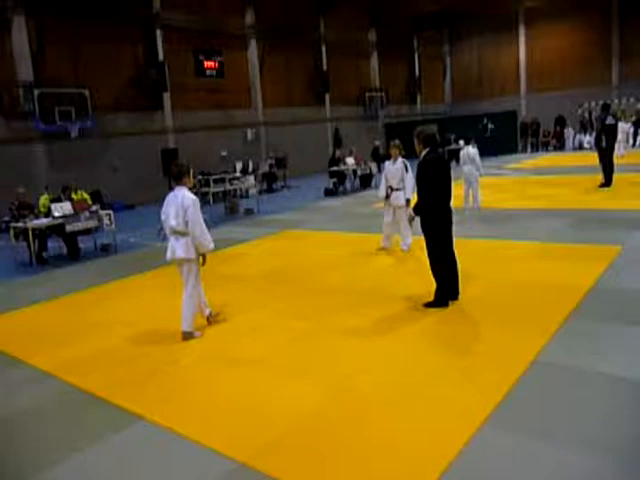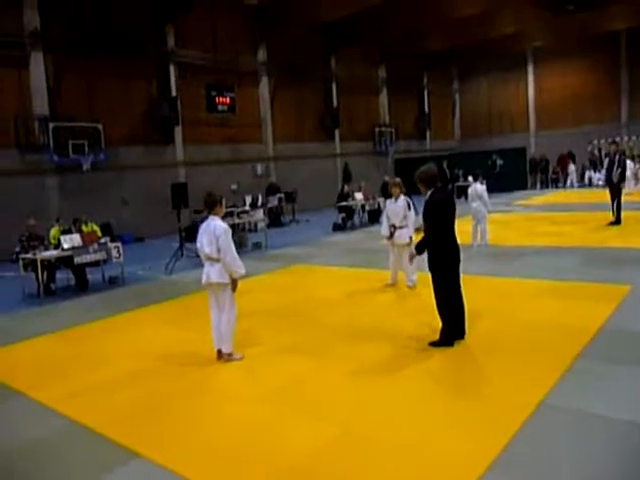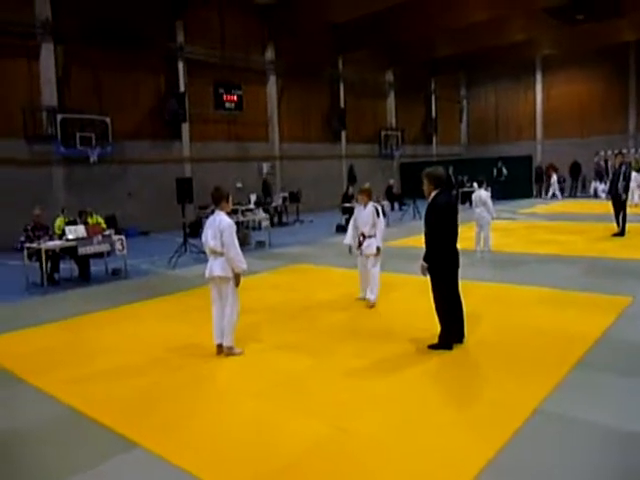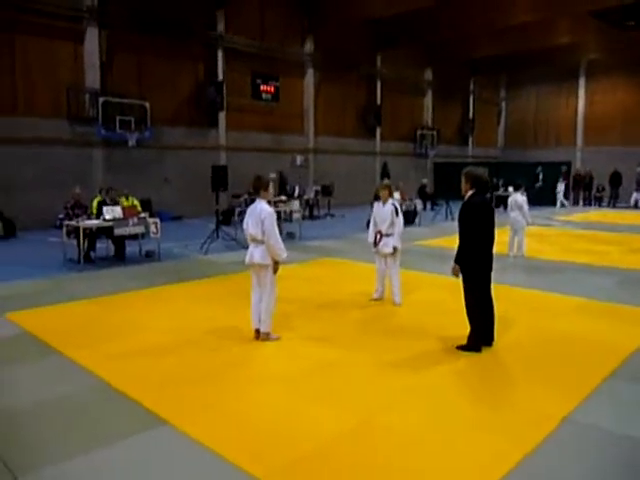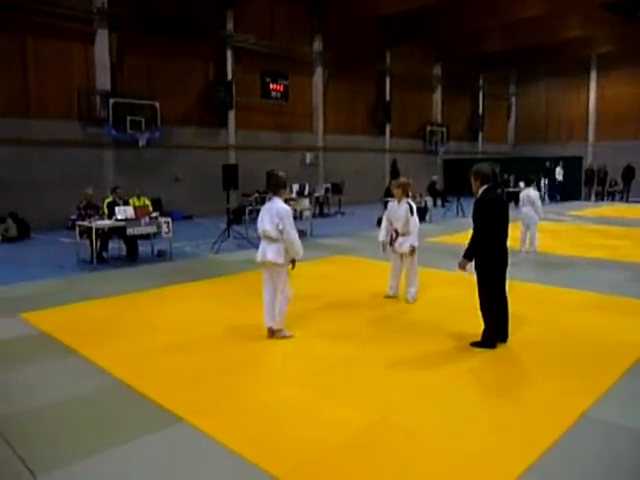
dt=1s
person 1, frame 1
left shoulder: (426, 163)
right shoulder: (440, 158)
left elbow: (426, 193)
left wrist: (415, 211)
left hip: (432, 216)
right hip: (443, 212)
left knee: (437, 257)
right knee: (447, 253)
left ankle: (442, 297)
right ankle: (452, 292)
person 1, frame 2
left shoulder: (433, 201)
right shoulder: (446, 194)
left elbow: (432, 233)
left wrist: (417, 250)
right wrist: (426, 227)
left hip: (440, 254)
right hip: (451, 250)
left knee: (444, 296)
right knee: (454, 292)
left ankle: (448, 336)
right ankle: (459, 331)
person 1, frame 3
left shoulder: (436, 204)
right shoulder: (448, 199)
left elbow: (434, 237)
left wrist: (426, 260)
left hip: (439, 259)
right hip: (450, 255)
left knee: (442, 299)
right knee: (452, 295)
left ankle: (447, 339)
right ankle: (457, 334)
person 1, frame 4
left shoulder: (470, 204)
right shoulder: (485, 202)
left elbow: (466, 237)
left wrist: (458, 261)
left hip: (472, 260)
right hip: (485, 257)
left knee: (473, 300)
right knee: (484, 297)
left ankle: (475, 342)
right ankle: (487, 337)
person 1, frame 5
left shoulder: (483, 201)
right shoulder: (499, 197)
left elbow: (479, 233)
left wrist: (467, 257)
left hip: (487, 257)
right hip: (500, 254)
left knee: (488, 297)
right knee: (499, 294)
left ankle: (490, 338)
right ankle: (501, 334)
person 2, frame 1
left shoulder: (169, 198)
right shoulder: (190, 199)
left elbow: (165, 223)
right elbow: (196, 227)
right wrist: (204, 249)
left hip: (175, 245)
right hip: (188, 246)
left knee: (194, 283)
right knee: (191, 288)
left ankle: (207, 313)
right ankle: (187, 330)
person 2, frame 2
left shoulder: (204, 227)
right shoulder: (221, 227)
right elbow: (228, 255)
right wrist: (235, 275)
left hip: (209, 272)
right hip: (222, 273)
left knee: (216, 311)
right knee: (228, 312)
left ankle: (219, 350)
right ankle: (227, 352)
person 2, frame 3
left shoulder: (210, 221)
right shoulder: (227, 222)
right elbow: (231, 249)
right wrist: (238, 270)
left hip: (213, 266)
right hip: (225, 267)
left knee: (218, 306)
right knee: (230, 307)
left ankle: (219, 344)
right ankle: (228, 346)
person 2, frame 4
left shoulder: (251, 209)
right shoulder: (267, 211)
right elbow: (272, 238)
right wrist: (278, 258)
left hip: (253, 253)
right hip: (265, 255)
left knee: (257, 292)
right knee: (268, 293)
left ankle: (257, 329)
right ankle: (265, 331)
person 2, frame 5
left shoulder: (265, 208)
right shoulder: (284, 209)
right elbow: (290, 235)
right wrist: (295, 255)
left hip: (265, 251)
right hip: (278, 252)
left knee: (268, 290)
right knee: (283, 292)
left ankle: (270, 327)
right ankle: (278, 329)
person 3, frame 1
left shoulder: (403, 163)
right shoulder: (387, 164)
left elbow: (408, 180)
right elbow: (384, 180)
left wrist: (408, 197)
right wrist: (384, 195)
left hip: (400, 195)
right hip: (390, 195)
left knee: (403, 221)
right knee: (387, 220)
left ankle: (405, 244)
right ankle: (386, 243)
person 3, frame 2
left shoulder: (406, 201)
right shoulder: (388, 202)
left elbow: (411, 218)
right elbow: (385, 218)
left wrist: (410, 235)
right wrist: (386, 233)
left hip: (403, 233)
right hip: (392, 233)
left knee: (406, 259)
right knee: (393, 259)
left ankle: (411, 281)
right ankle: (393, 280)
person 3, frame 3
left shoulder: (375, 208)
right shoulder: (358, 208)
left elbow: (380, 227)
right elbow: (353, 225)
left wrist: (378, 245)
right wrist: (350, 242)
left hip: (372, 242)
right hip: (361, 242)
left knee: (373, 270)
right knee: (362, 270)
left ankle: (371, 298)
right ankle: (364, 294)
person 3, frame 4
left shoulder: (394, 206)
right shoulder: (376, 205)
left elbow: (399, 226)
right elbow: (373, 223)
left wrist: (395, 244)
right wrist: (373, 239)
left hip: (390, 241)
right hip: (380, 240)
left knee: (393, 270)
right knee: (380, 268)
left ankle: (396, 297)
right ankle: (379, 294)
person 3, frame 5
left shoulder: (409, 206)
right shoulder: (391, 205)
left elbow: (414, 226)
right elbow: (386, 222)
left wrist: (413, 244)
right wrist: (383, 238)
left hip: (407, 240)
right hip: (395, 240)
left knee: (410, 268)
right knee: (395, 267)
left ankle: (411, 295)
right ankle: (393, 291)
